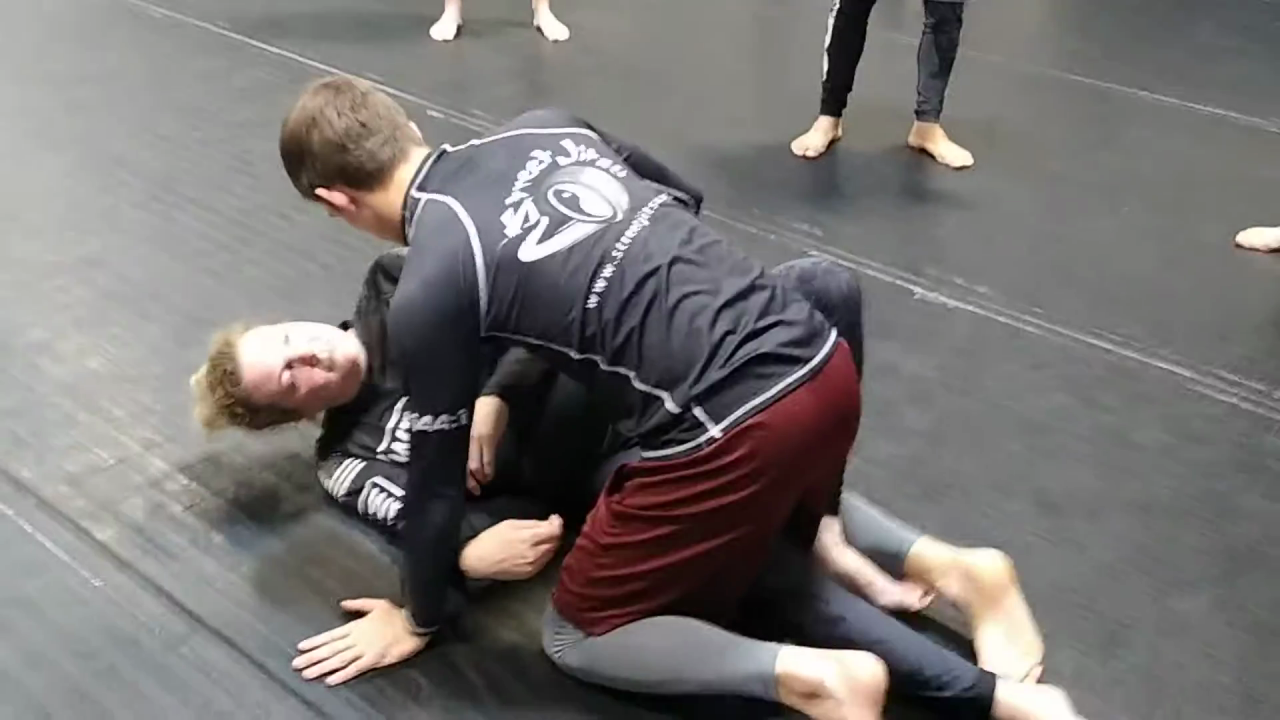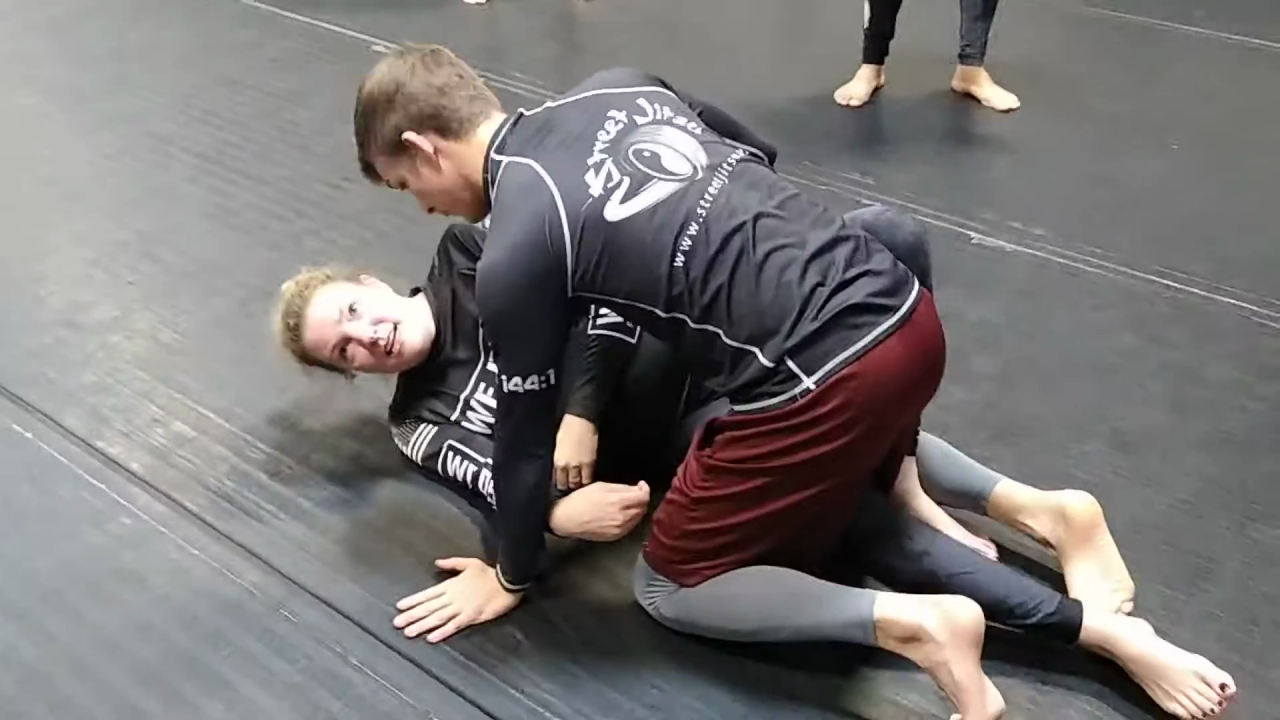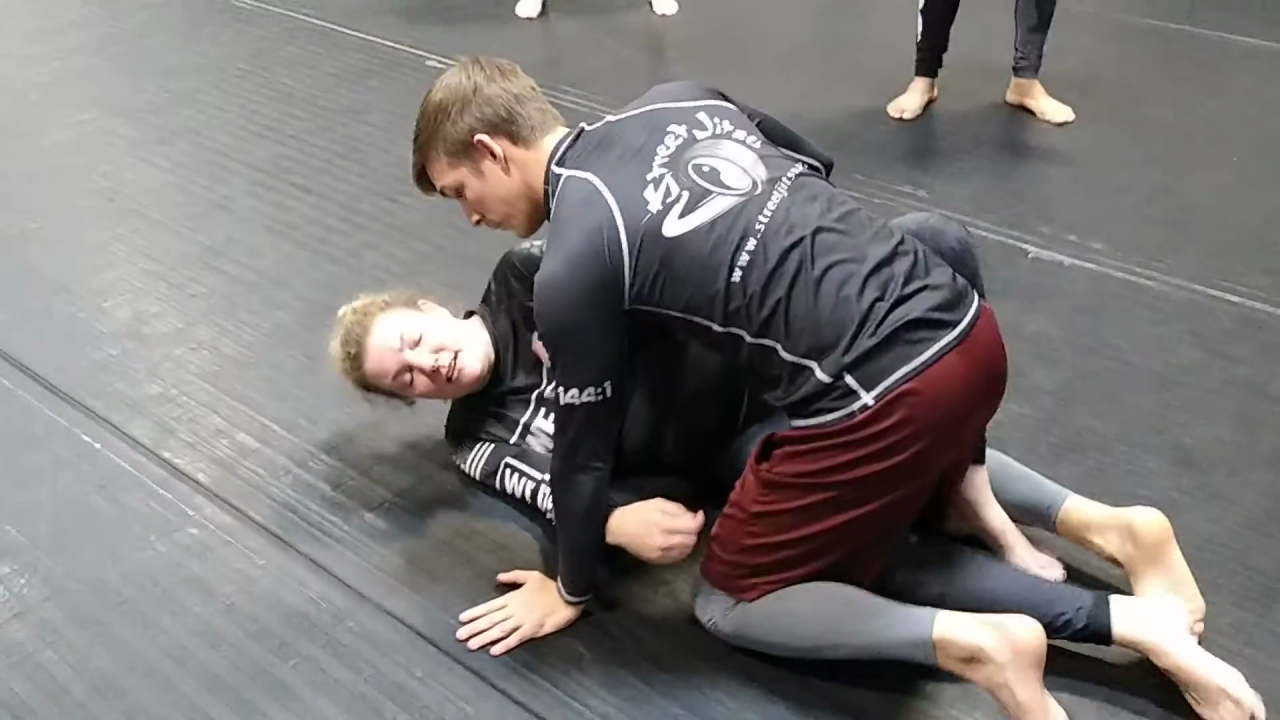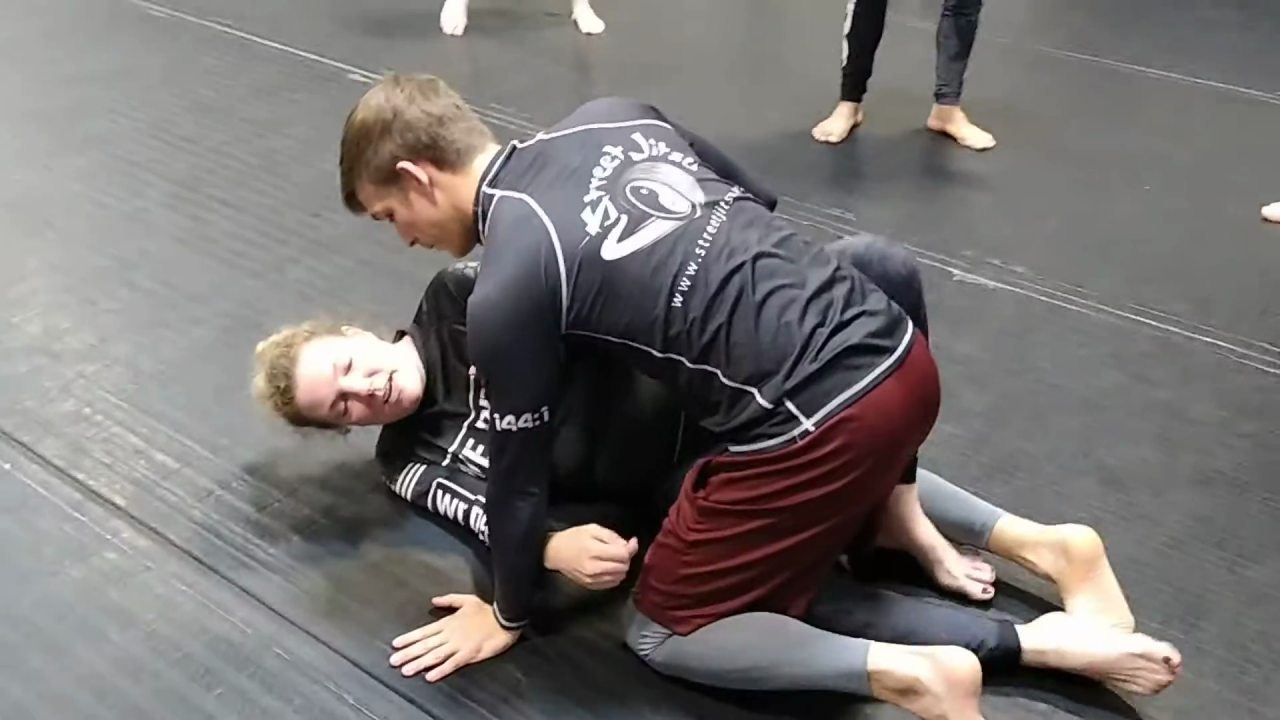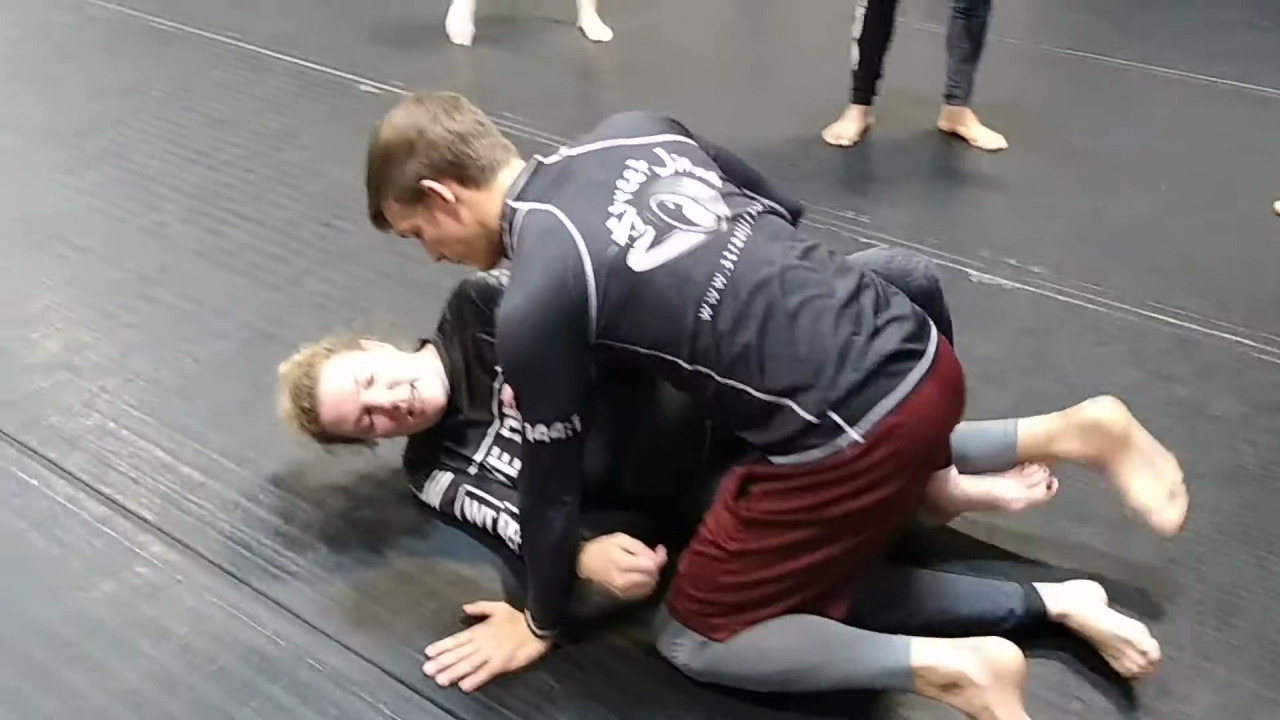
dt=0.5s
person 1, frame 1
left shoulder: (393, 288)
right shoulder: (352, 461)
left wrist: (492, 394)
right wrist: (474, 553)
right hip: (595, 471)
left knee: (820, 286)
person 1, frame 2
left shoulder: (466, 256)
right shoulder: (425, 420)
left wrist: (581, 412)
right wrist: (560, 513)
right hip: (680, 432)
left knee: (888, 237)
person 1, frame 3
left shoulder: (523, 280)
right shoulder: (482, 439)
right elbow: (567, 495)
right wrist: (619, 523)
right hip: (734, 446)
left knee: (929, 243)
right ankle: (1121, 621)
person 1, frame 4
left shoulder: (456, 303)
right shoulder: (413, 463)
right elbow: (535, 514)
right wrist: (553, 548)
left knee: (868, 265)
right ankle: (1036, 640)
person 1, frame 5
left shoulder: (477, 310)
right shoulder: (439, 467)
right wrist: (588, 554)
right hip: (700, 483)
left knee: (897, 280)
right ankle: (1052, 602)
person 2, frame 1
left shoulder: (427, 292)
right shoulder: (544, 128)
left elbow: (438, 471)
left wrist: (418, 618)
left hip: (730, 431)
right hip: (820, 362)
left knee: (578, 633)
right knee: (793, 538)
person 2, frame 2
left shoulder: (513, 256)
right shoulder: (618, 86)
left elbow: (525, 431)
left wrist: (512, 577)
left hip: (827, 380)
right hip: (904, 314)
left knee: (672, 585)
right knee: (866, 462)
left ankle: (916, 623)
person 2, frame 3
left shoulder: (569, 269)
right shoulder: (678, 99)
left elbow: (586, 445)
left wrist: (571, 590)
left hip: (885, 399)
right hip: (967, 329)
left knee: (731, 600)
left ankle: (975, 642)
person 2, frame 4
left shoulder: (505, 292)
right shoulder: (611, 117)
left elbow: (521, 469)
left wrist: (508, 616)
left hip: (824, 422)
right hip: (899, 354)
left knee: (662, 630)
person 2, frame 5
left shoulder: (534, 304)
right shoulder: (635, 132)
left elbow: (552, 480)
left wrist: (539, 625)
left hip: (851, 436)
right hip: (921, 356)
left knee: (694, 637)
